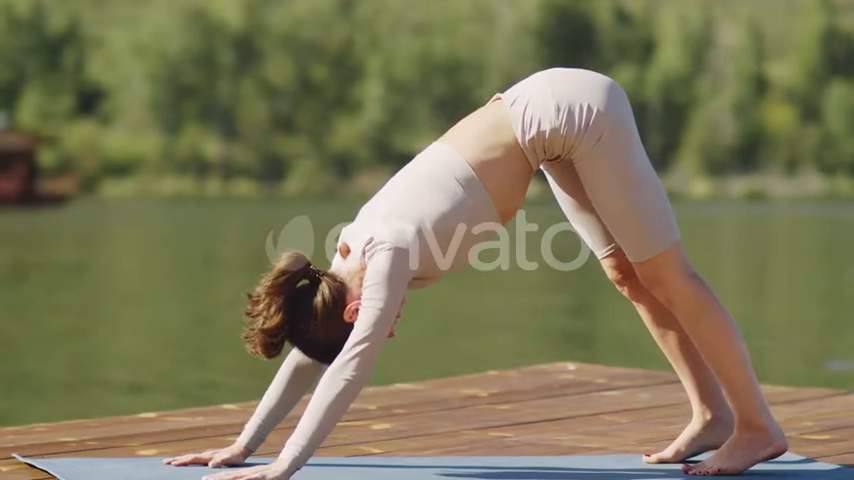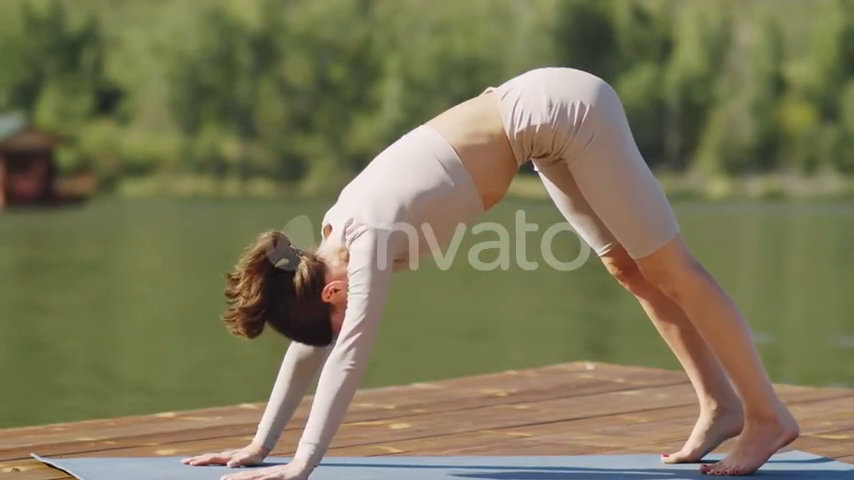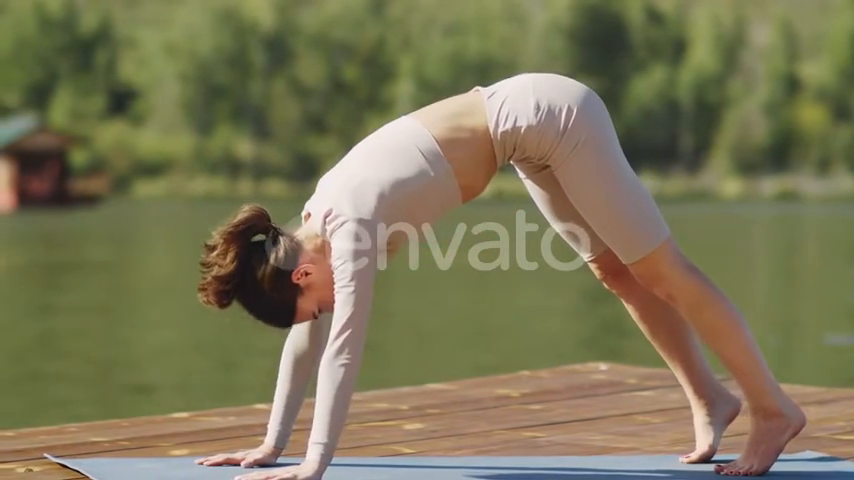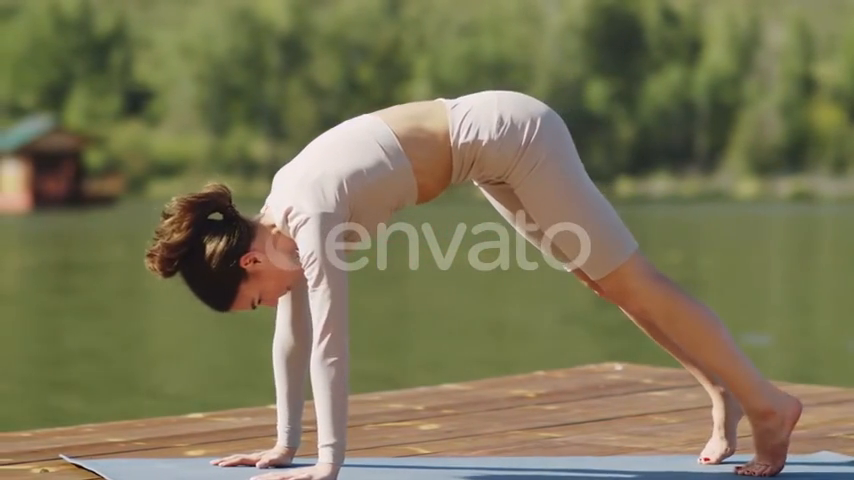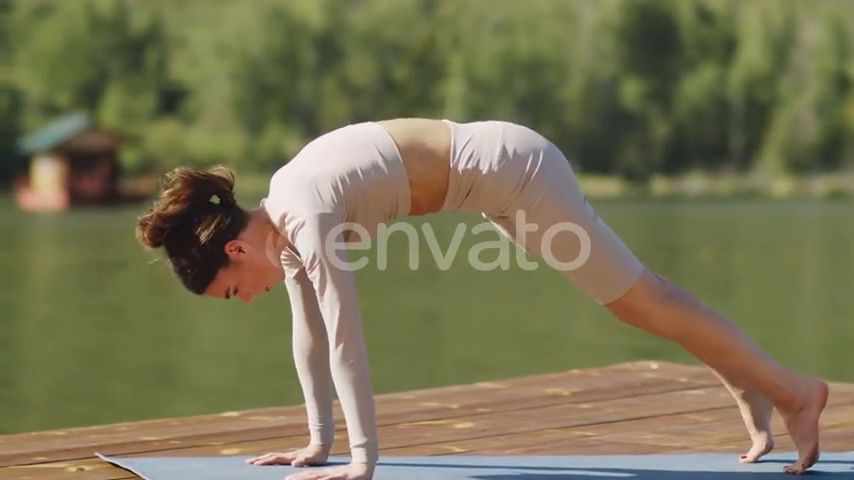
dt=1s
person 1, frame 1
left shoulder: (386, 254)
right shoulder: (350, 252)
left elbow: (352, 367)
right elbow: (306, 357)
left hip: (578, 113)
right hip: (550, 117)
left knee: (665, 275)
right knee: (630, 276)
left ankle: (757, 424)
right ankle: (713, 415)
person 1, frame 2
left shoulder: (367, 234)
right shoulder: (336, 232)
left elbow: (348, 353)
right elbow: (309, 346)
left hip: (566, 111)
right hip: (544, 114)
left knee: (669, 268)
right knee: (630, 271)
left ankle: (767, 414)
right ankle: (720, 405)
person 1, frame 3
left shoulder: (347, 224)
right shoulder: (314, 222)
left elbow: (342, 346)
right elbow: (304, 340)
left hip: (550, 116)
right hip: (531, 121)
left knee: (660, 271)
right knee: (616, 272)
left ankle: (773, 407)
right ankle: (710, 399)
person 1, frame 4
left shoulder: (310, 216)
right shoulder: (277, 216)
left elbow: (327, 342)
right elbow: (291, 334)
left hip: (510, 134)
right hip: (493, 142)
left knee: (631, 280)
right knee: (603, 280)
left ankle: (766, 402)
right ankle: (724, 389)
person 1, frame 5
left shoulder: (306, 216)
right shoulder: (276, 215)
left elbow: (344, 340)
right elbow: (307, 332)
left hip: (508, 168)
right hip: (493, 174)
left knee: (641, 300)
right knee: (628, 295)
left ankle: (793, 390)
right ankle: (749, 389)
